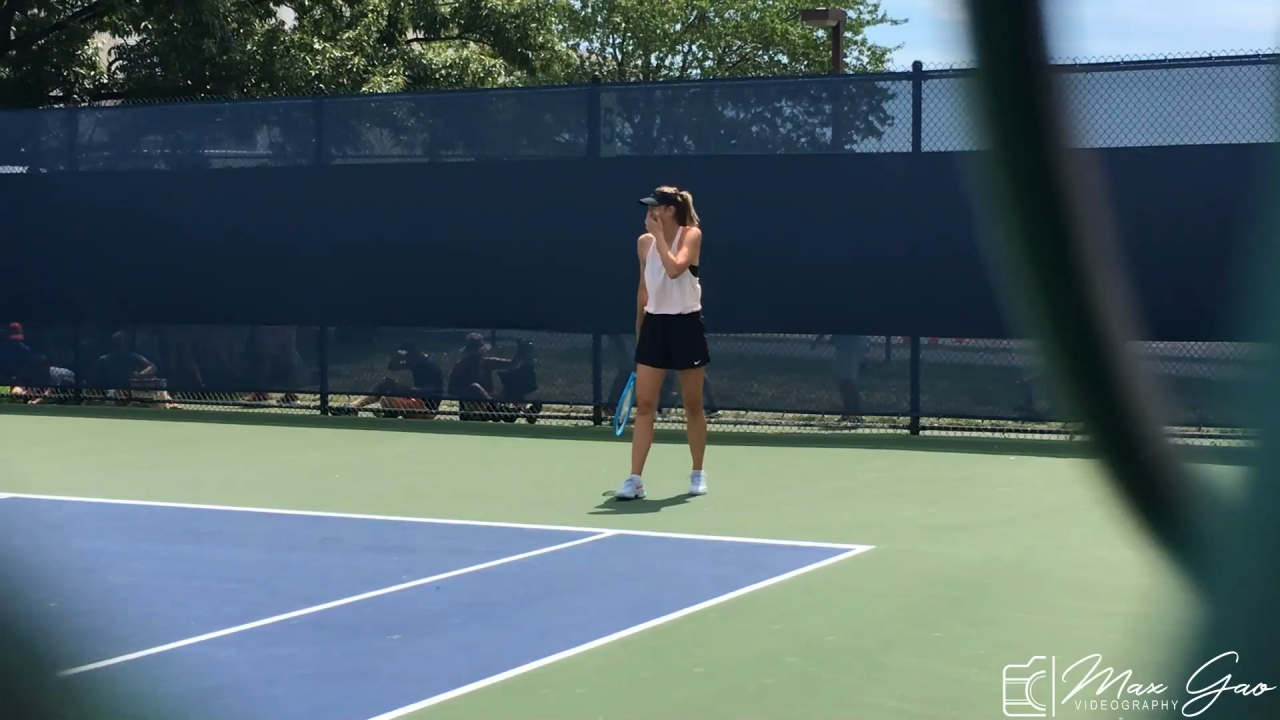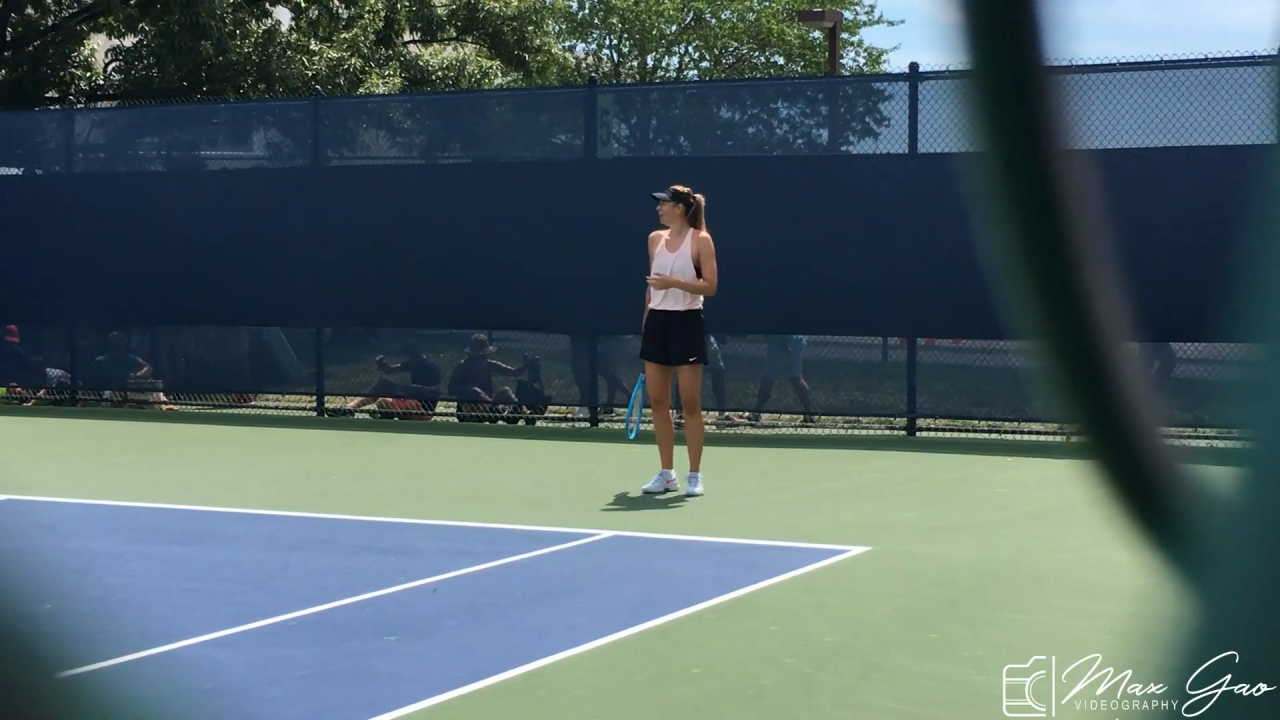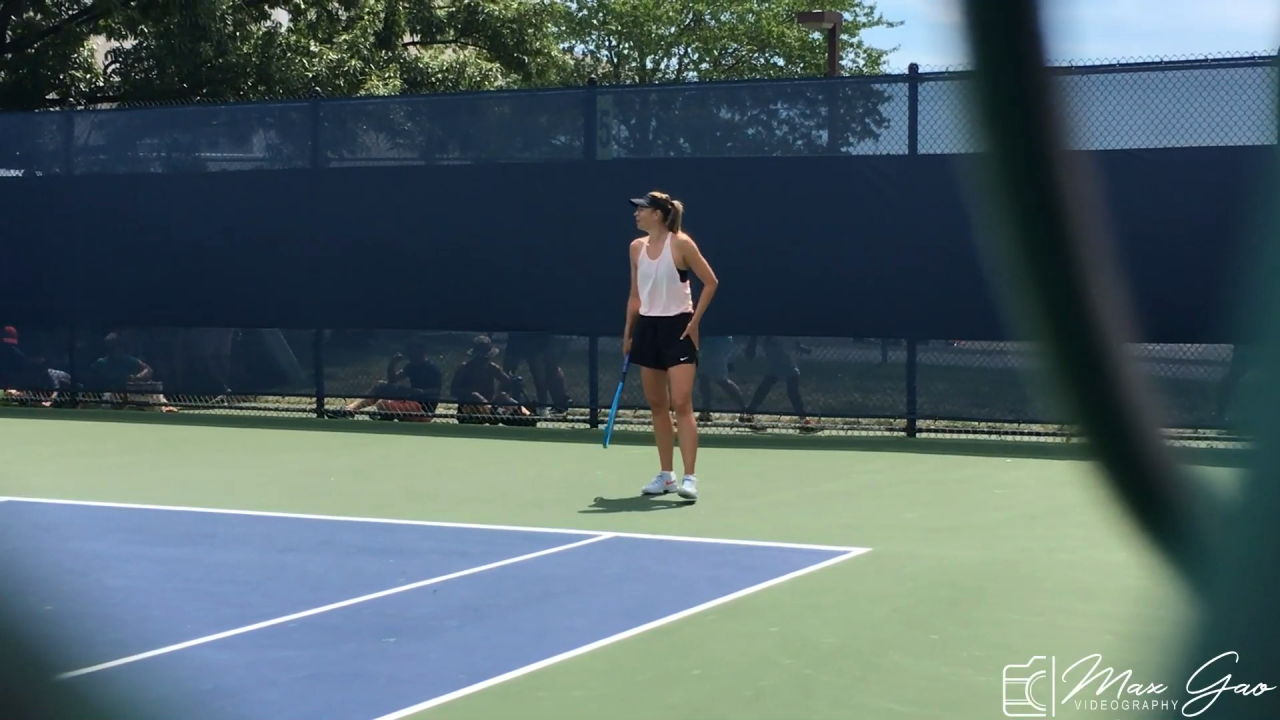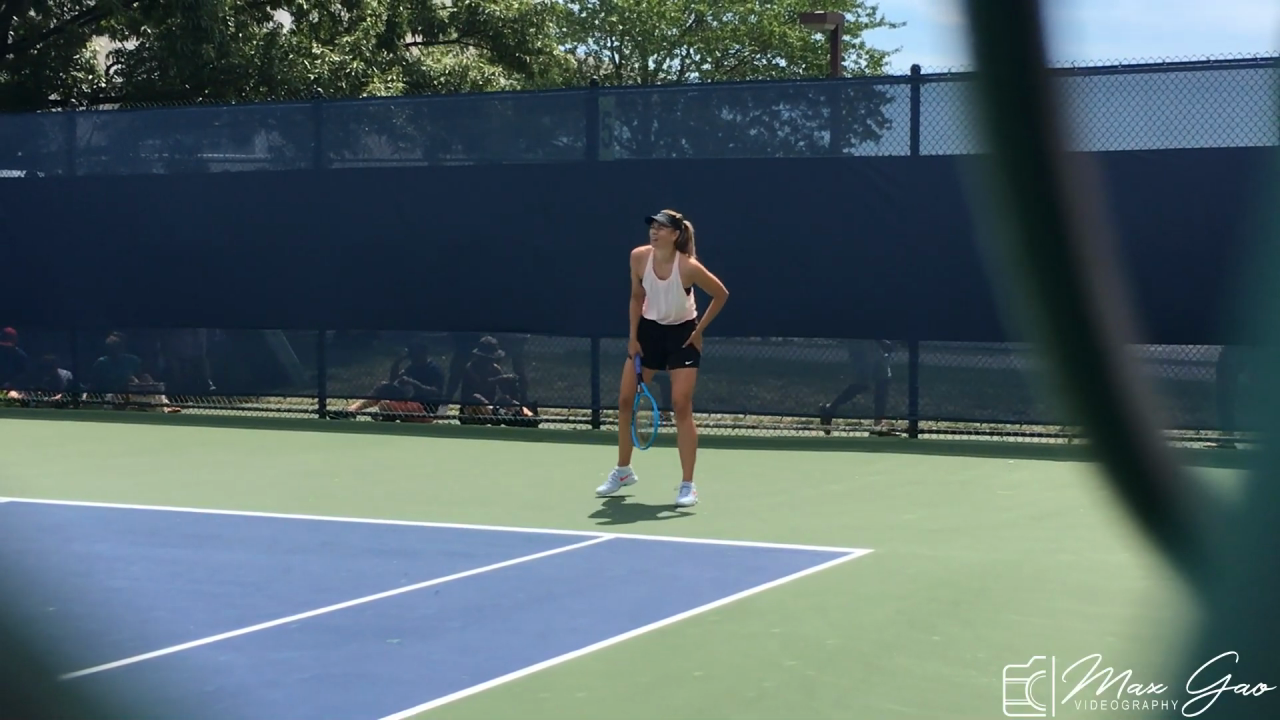
dt=0.7s
person 1, frame 1
left shoulder: (691, 234)
right shoulder: (643, 241)
left elbow: (674, 269)
left wrist: (659, 235)
right wrist: (639, 328)
left hip: (686, 325)
right hip: (655, 325)
left knee: (693, 406)
right knee: (644, 405)
left ankle: (697, 473)
right ankle: (635, 479)
person 1, frame 2
left shoulder: (700, 240)
right shoulder: (655, 239)
left elbow: (710, 285)
left wrist: (674, 282)
right wrist: (645, 319)
left hip: (686, 323)
right hip: (657, 324)
left knee: (690, 404)
right knee: (658, 403)
left ankle: (695, 475)
right ankle: (666, 474)
person 1, frame 3
left shoulder: (680, 243)
right shoulder: (636, 247)
left elbow: (711, 282)
left wrist: (695, 321)
right wrist: (628, 332)
left hip: (677, 327)
right hip: (647, 327)
left knee: (681, 404)
right knee: (656, 405)
left ankle: (689, 478)
right ankle: (666, 475)
person 1, frame 4
left shoulder: (688, 266)
right shoulder: (638, 256)
left elbow: (721, 294)
right elbow: (637, 297)
left wrist: (699, 329)
right wrist: (633, 336)
left hip: (683, 333)
right hip: (649, 330)
left knee: (681, 407)
right knee: (625, 400)
left ankle: (688, 485)
right ankle: (622, 470)
